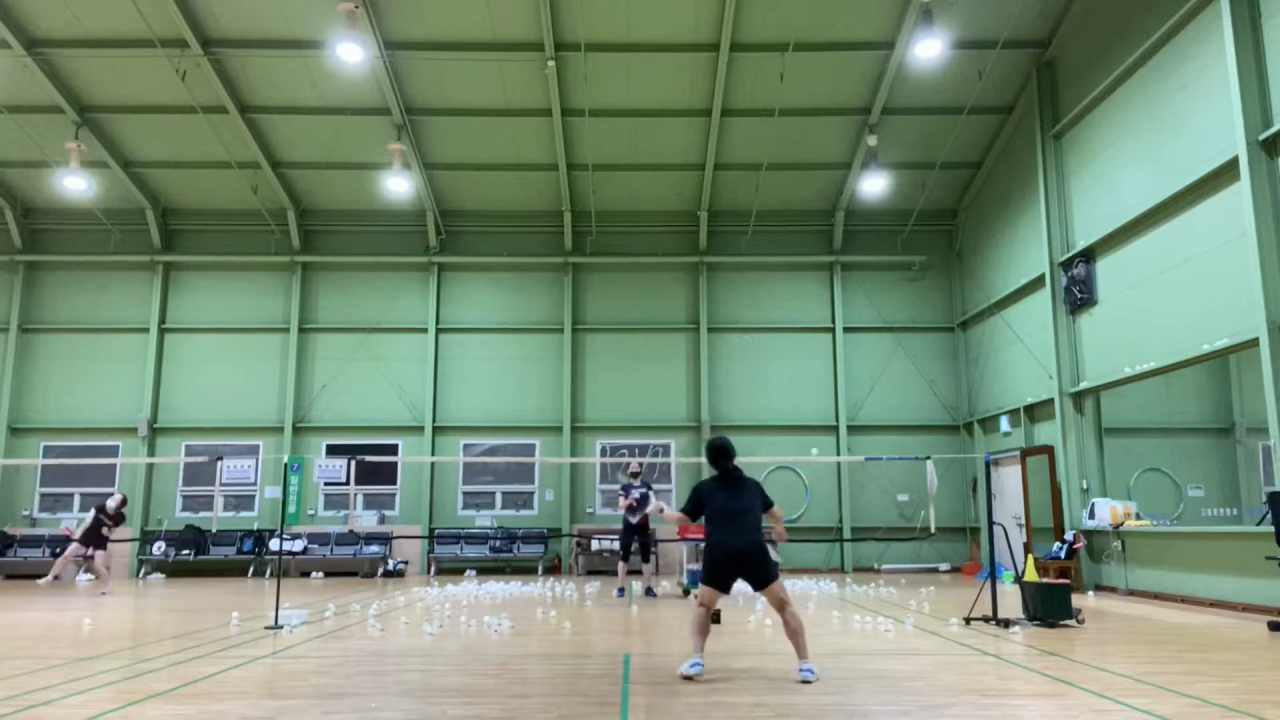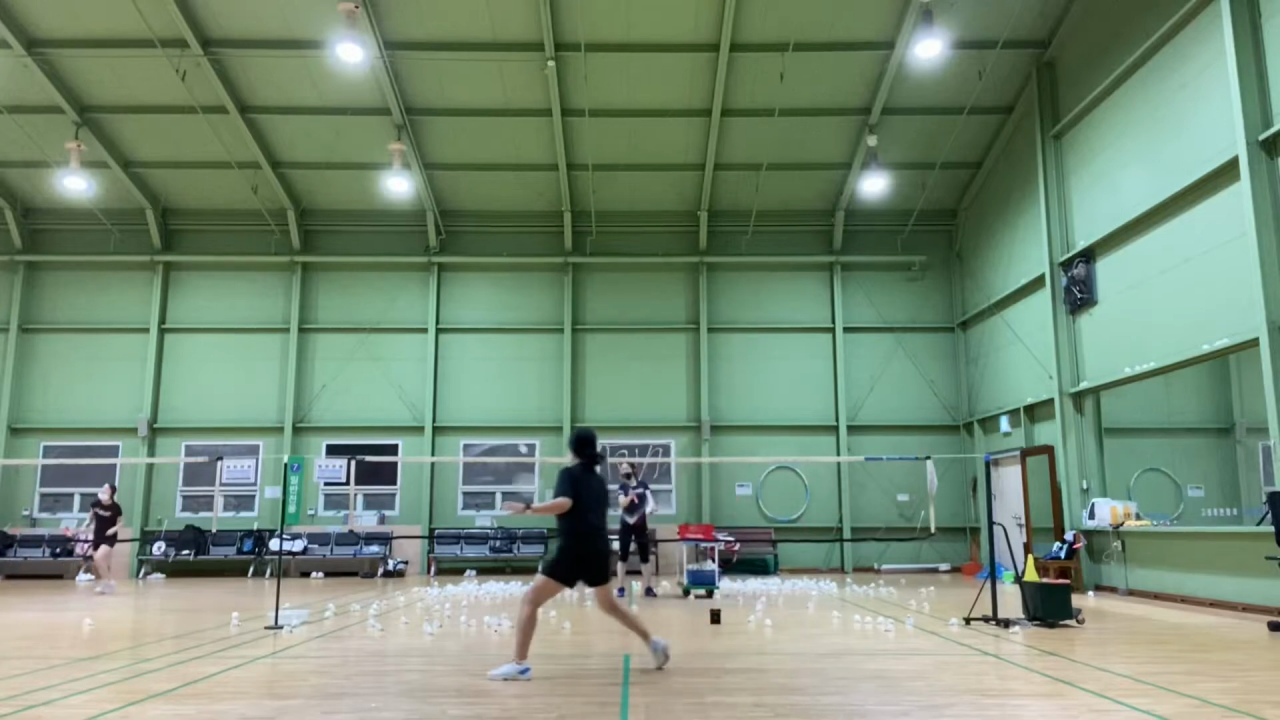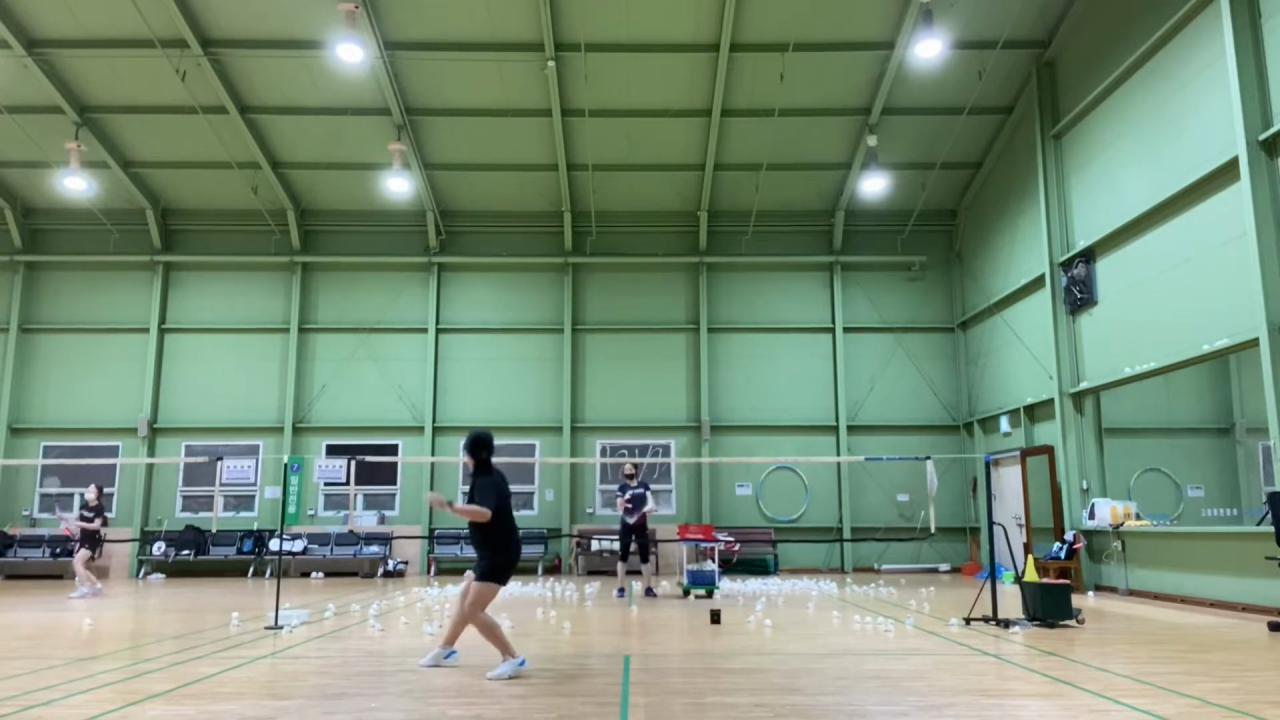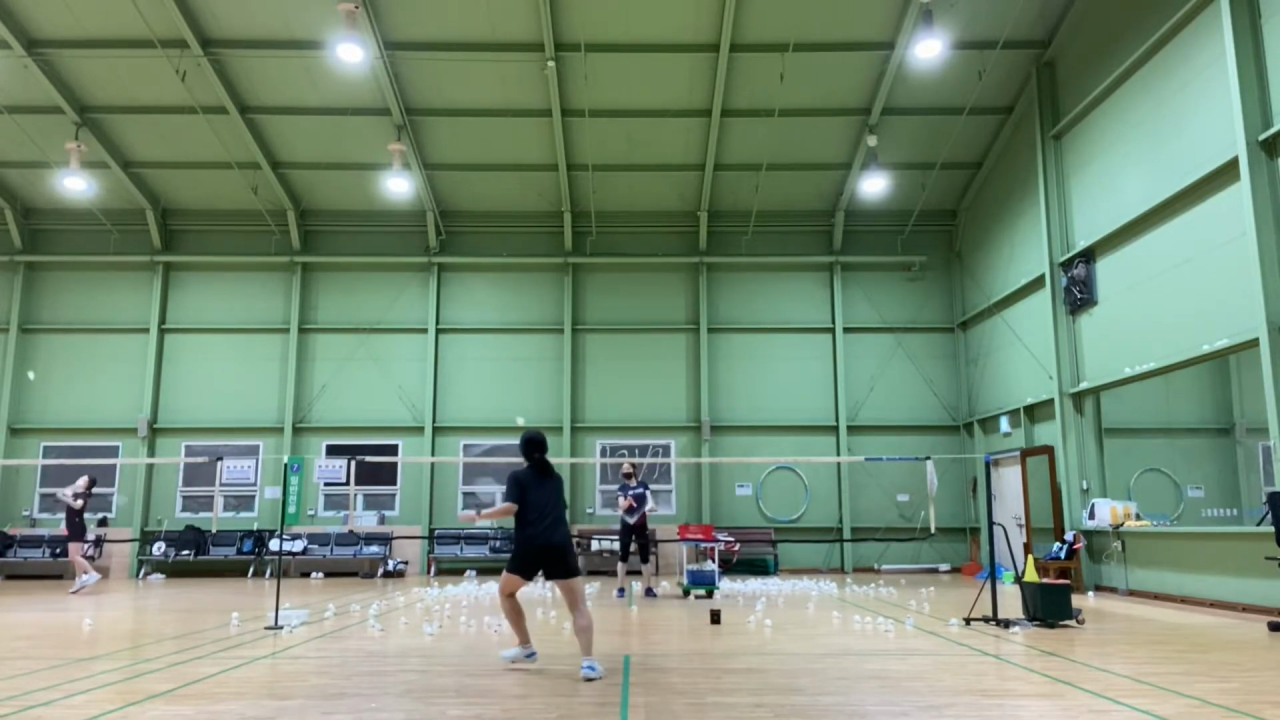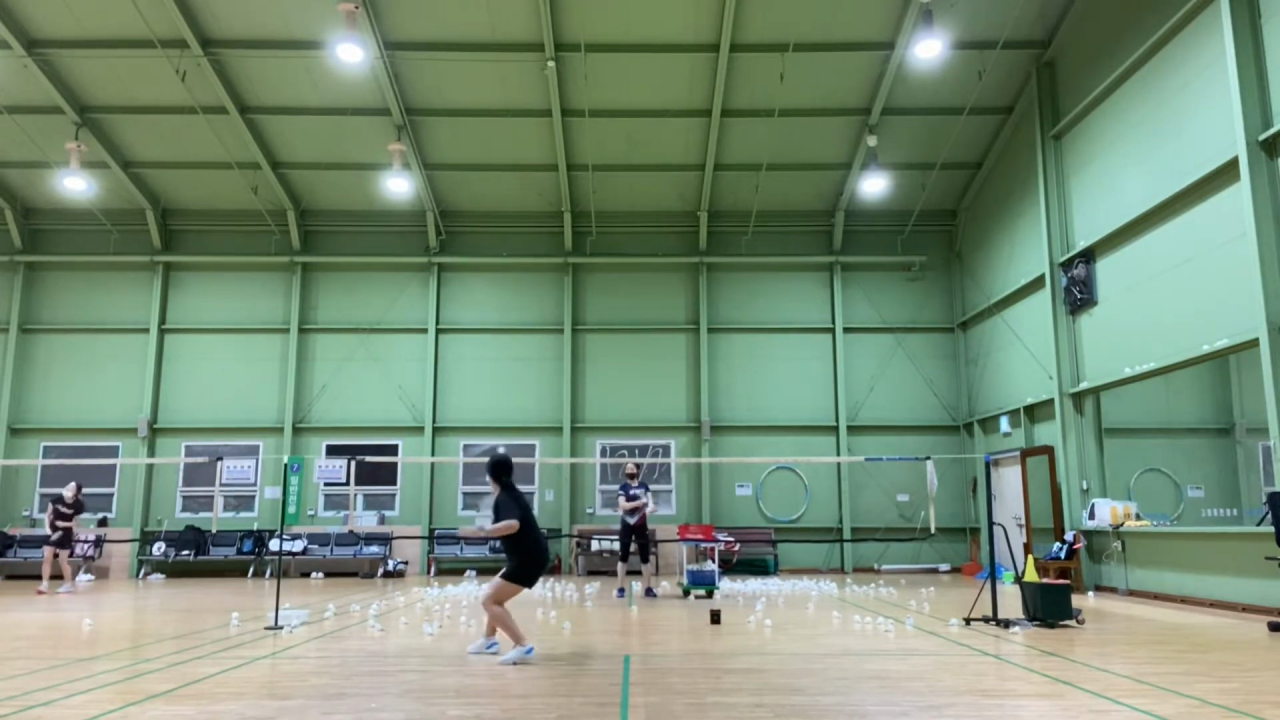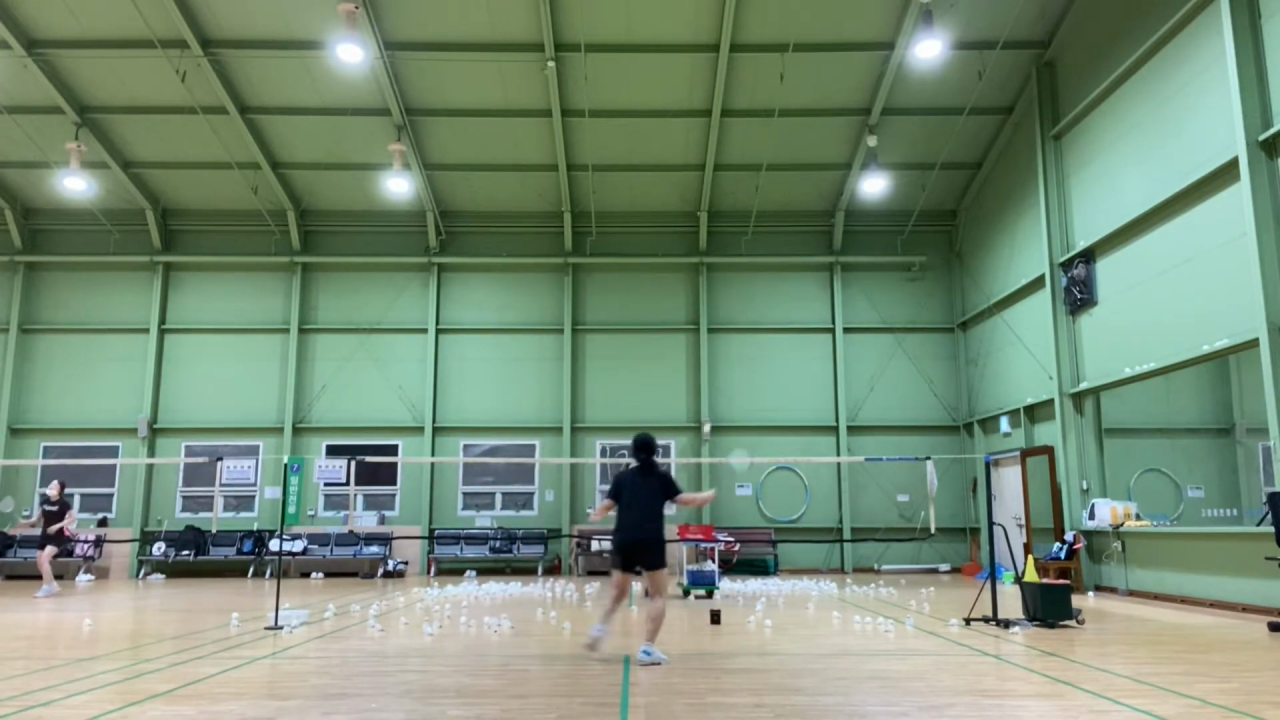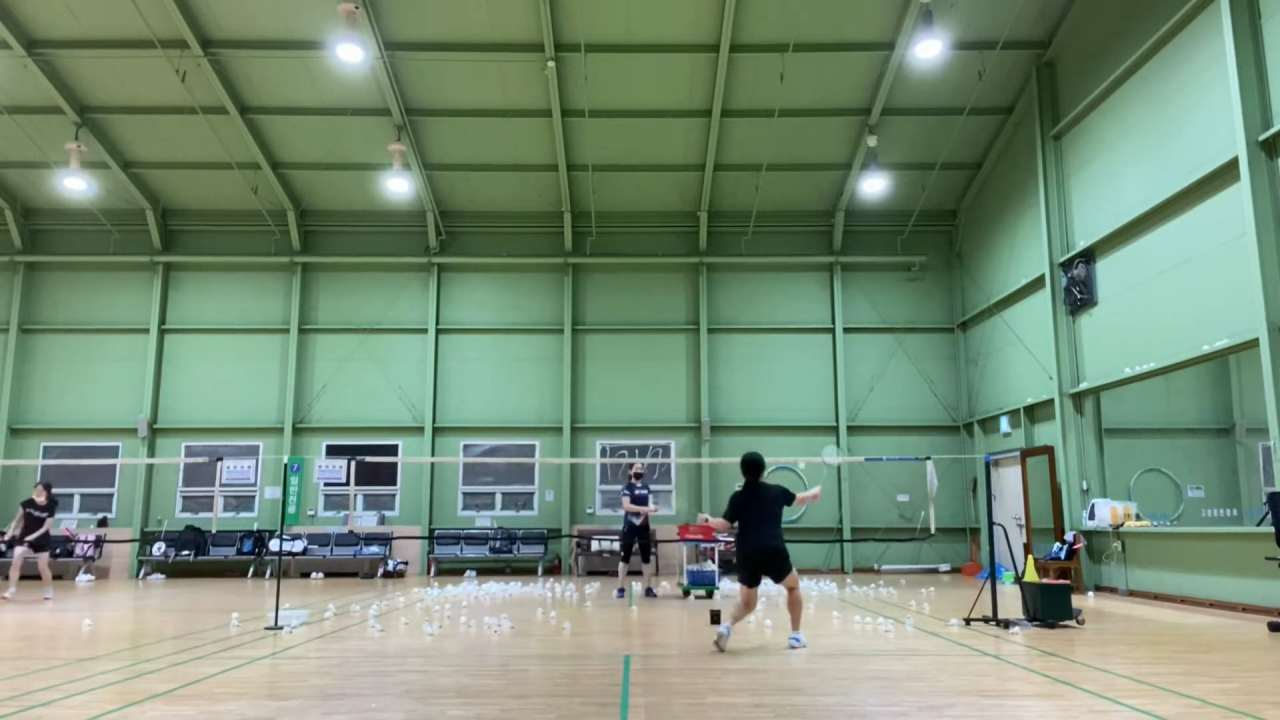
dt=0.7s
person 1, frame 1
left shoulder: (703, 489)
right shoulder: (751, 484)
left elbow: (678, 519)
right elbow: (775, 515)
left wrist: (663, 511)
right wrist: (779, 529)
left hip: (719, 554)
right hip: (754, 552)
left knee: (704, 606)
right knee: (784, 606)
left ankle: (696, 660)
right ankle: (805, 665)
person 1, frame 2
left shoulder: (570, 473)
right shoulder: (599, 480)
left elbow: (562, 503)
left wrist: (527, 508)
left hip: (574, 552)
right hip: (599, 550)
left knee: (530, 602)
right knee: (608, 604)
left ankle: (520, 665)
right ankle: (654, 644)
person 1, frame 3
left shoulder: (484, 481)
right shoulder: (493, 475)
left elbow: (484, 514)
left wrist: (449, 506)
left hip: (498, 553)
right hip: (499, 550)
left knee: (474, 610)
right knee: (466, 597)
left ankle: (513, 659)
right ankle: (445, 650)
person 1, frame 4
left shoulder: (517, 477)
right shoulder: (556, 478)
left elbow: (510, 508)
left wrist: (477, 515)
left hip: (528, 546)
right hip: (560, 546)
left knee: (506, 592)
right knee: (578, 606)
left ankle: (526, 648)
right ankle: (588, 663)
person 1, frame 5
left shoulder: (504, 498)
right shoulder: (511, 493)
left elbow: (513, 525)
left wrist: (482, 530)
left hip: (527, 560)
right hip: (532, 557)
left knee: (489, 601)
right knee: (495, 592)
left ankle: (523, 647)
right ankle: (489, 640)
person 1, frame 6
left shoulder: (621, 477)
right shoulder: (661, 477)
left elbow: (606, 506)
right elbow: (683, 500)
left wrist: (596, 515)
right wrist: (707, 496)
left hip: (623, 540)
right hip: (651, 541)
left knee: (618, 594)
right knee: (657, 595)
left ankle: (600, 629)
right ankle: (648, 648)
person 1, frame 7
left shoulder: (738, 497)
right shoulder: (776, 491)
left elbow: (724, 525)
right elbow: (801, 498)
left wrist: (707, 519)
right wrist: (816, 492)
left hip: (748, 555)
right hip: (774, 552)
left knee: (748, 603)
right knee: (793, 587)
left ankle: (728, 626)
right ankle: (795, 635)
